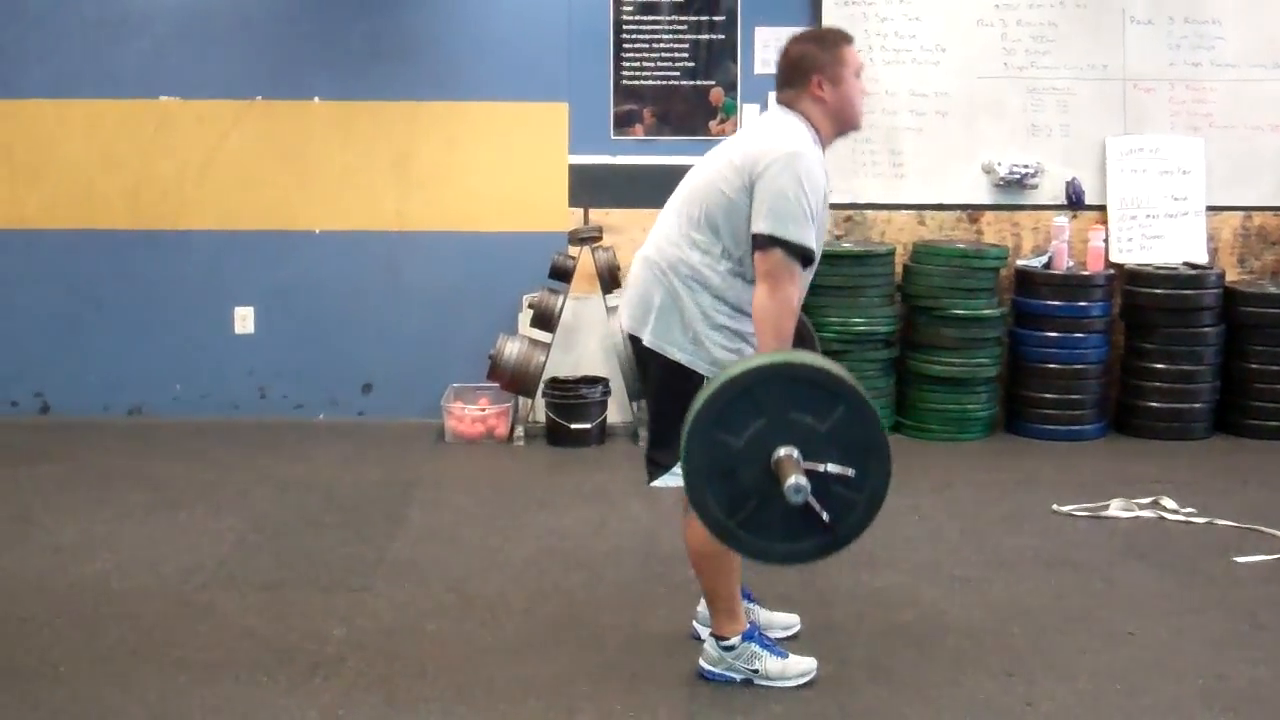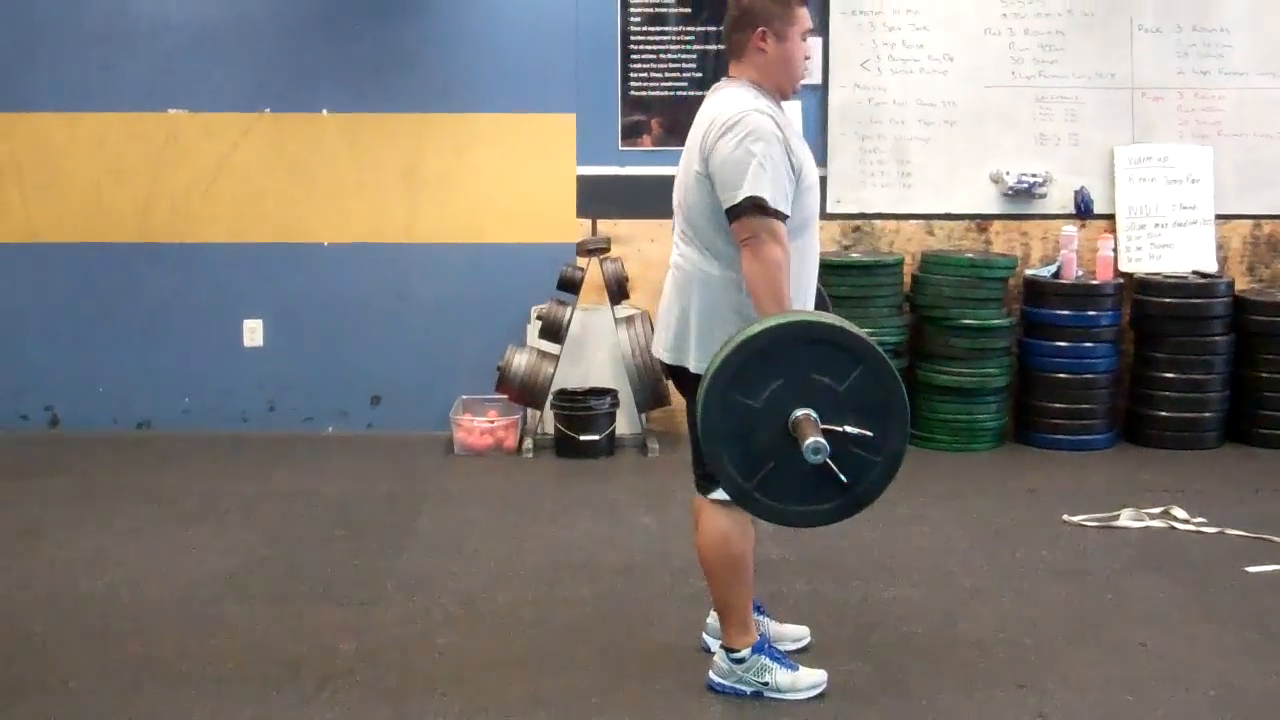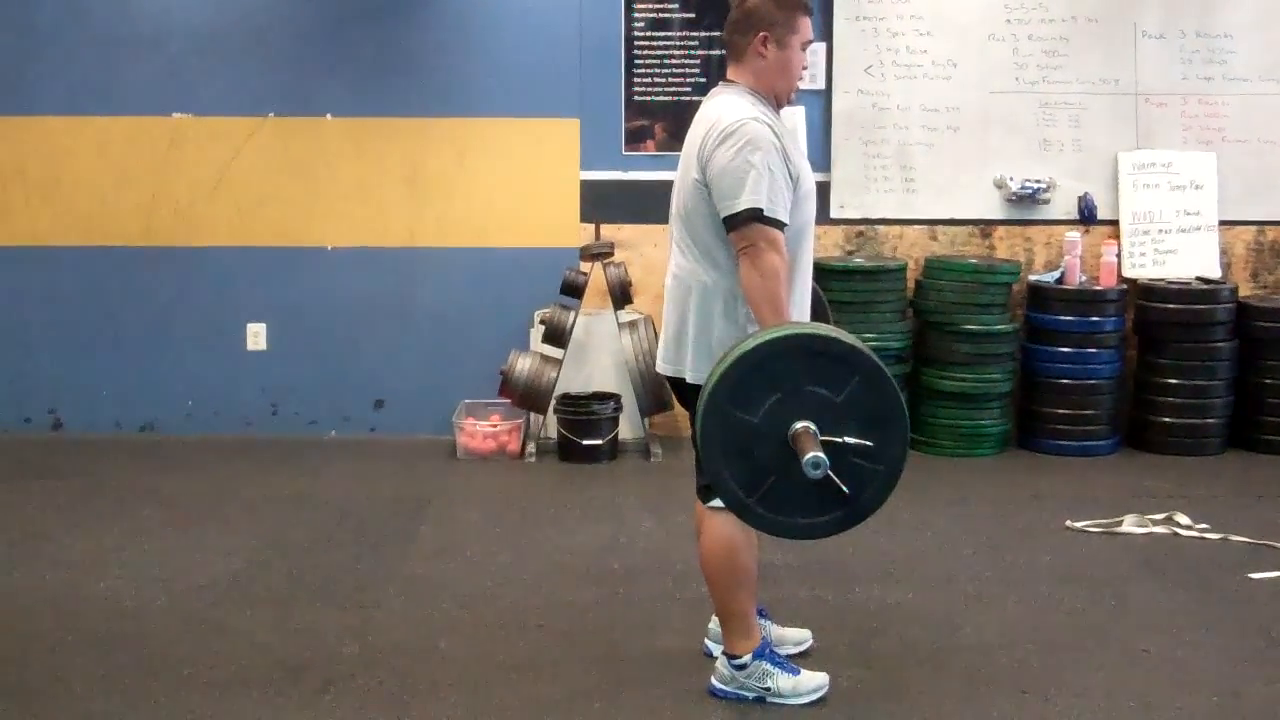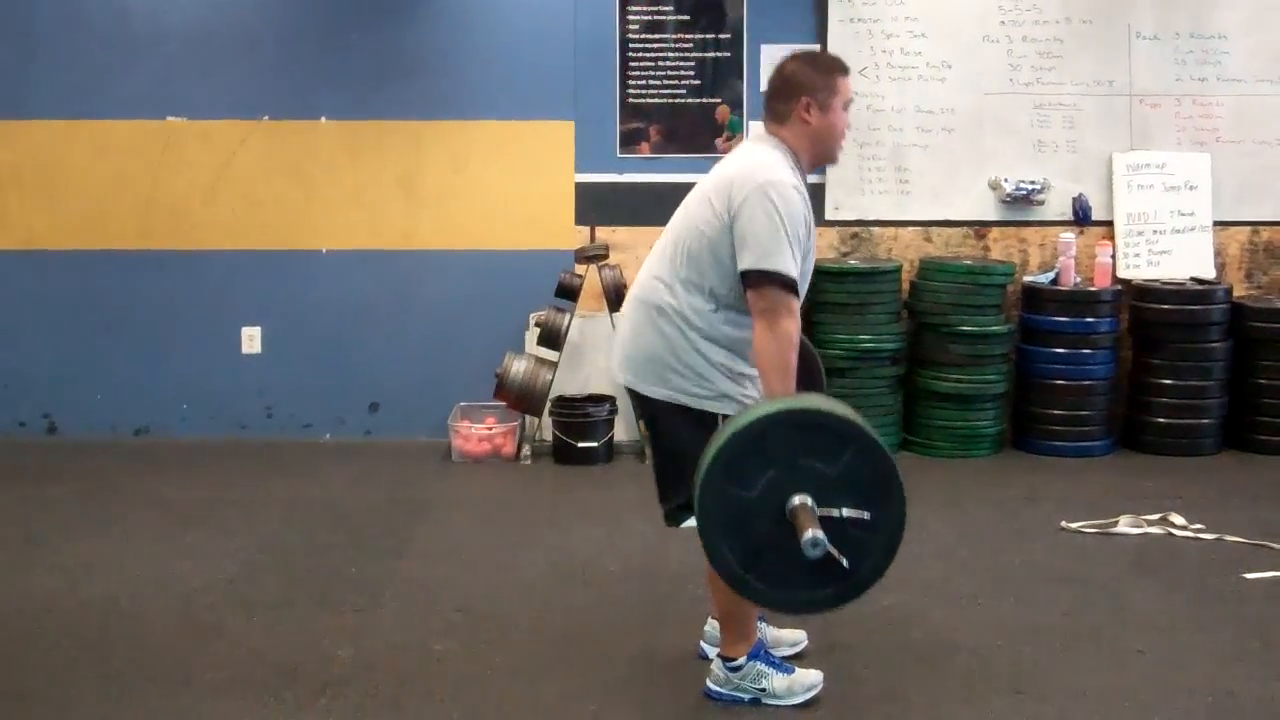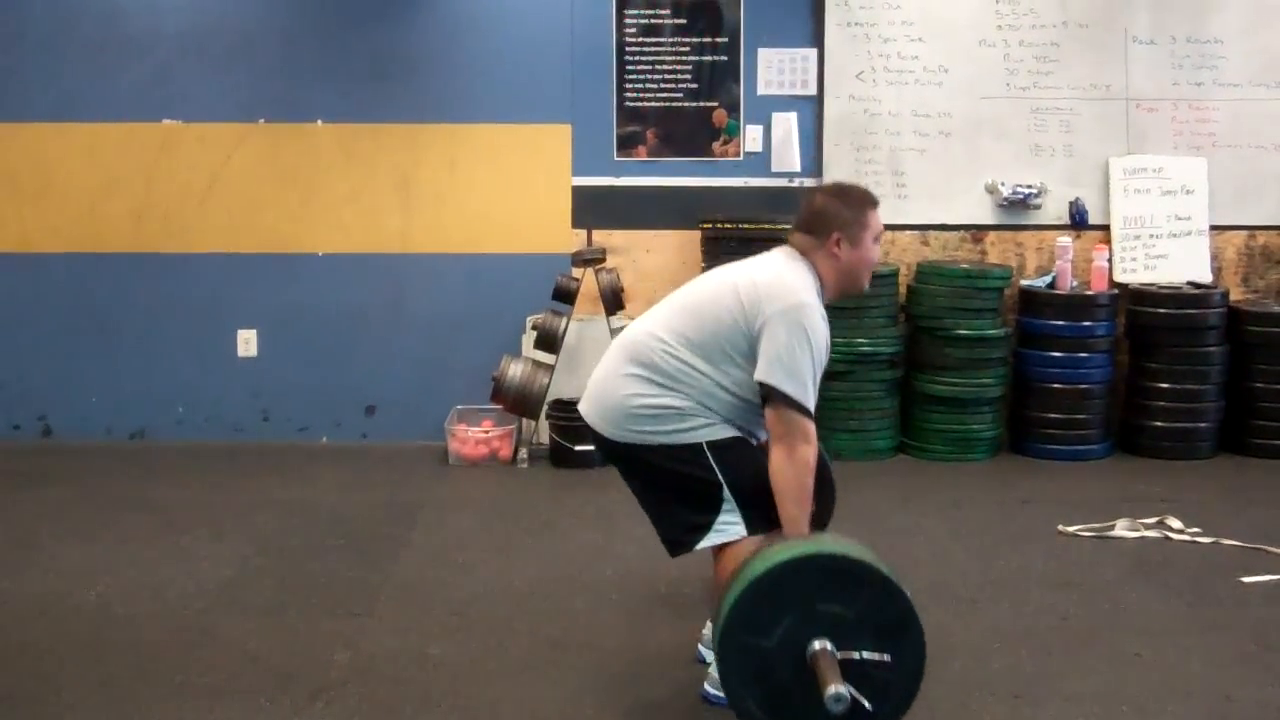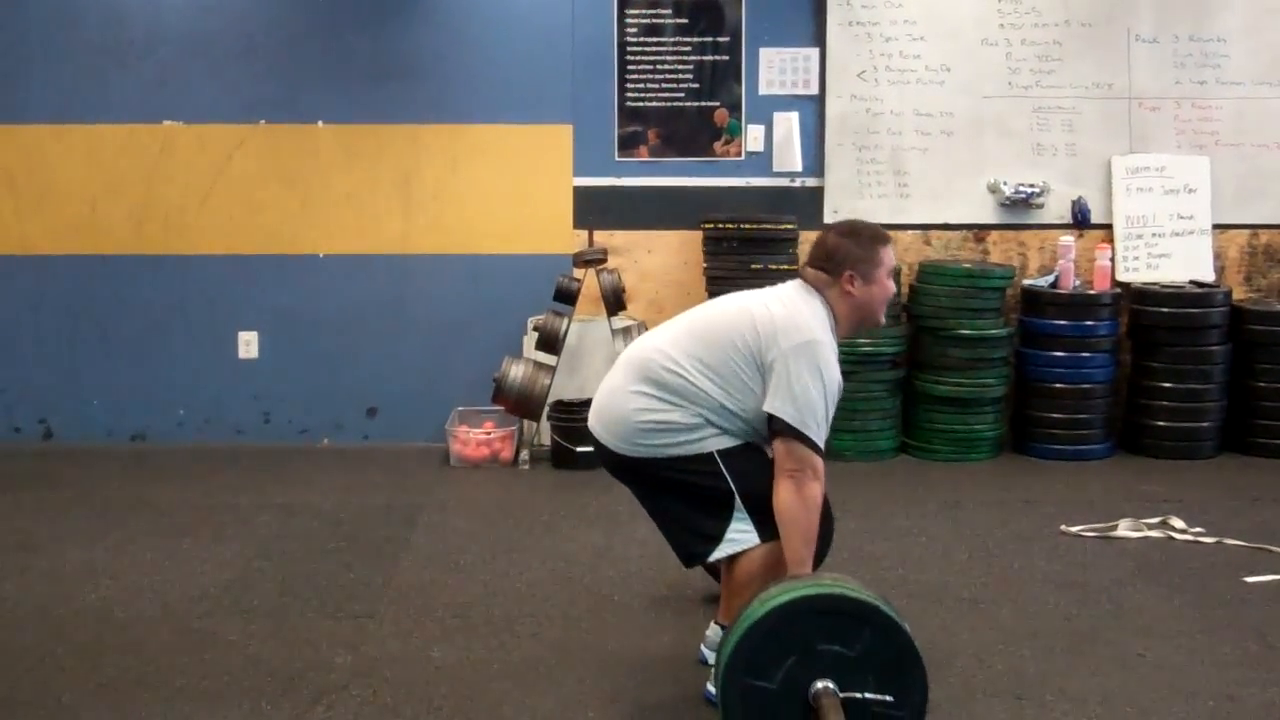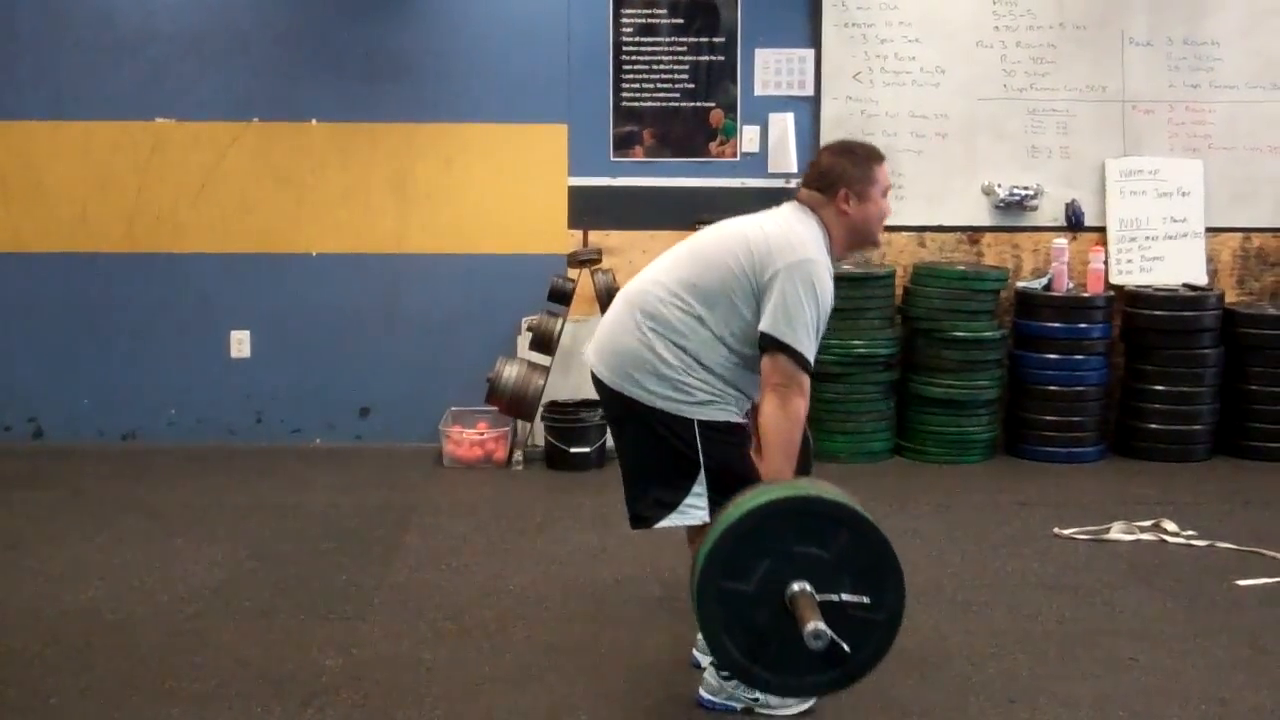
dt=0.3s
person 1, frame 1
left shoulder: (779, 138)
right shoulder: (795, 159)
right elbow: (776, 279)
left hip: (693, 312)
right hip: (690, 323)
left ankle: (725, 604)
right ankle: (729, 643)
person 1, frame 2
left shoulder: (739, 109)
right shoulder: (750, 120)
right elbow: (760, 242)
left hip: (719, 329)
right hip: (729, 337)
left knee: (732, 483)
right knee: (732, 489)
left ankle: (733, 616)
right ankle: (739, 655)
person 1, frame 3
left shoulder: (732, 113)
right shoulder: (746, 128)
right elbow: (759, 251)
left hip: (715, 335)
right hip: (731, 344)
left knee: (732, 494)
left ankle: (736, 622)
right ankle: (742, 662)
person 1, frame 4
left shoulder: (760, 165)
right shoulder: (774, 185)
right elbow: (773, 315)
left wrist: (774, 406)
left hip: (681, 349)
right hip: (688, 364)
right knee: (742, 511)
left ankle: (732, 623)
right ankle: (738, 664)
person 1, frame 5
left shoulder: (782, 276)
right shoulder: (796, 305)
right elbow: (791, 439)
left hip: (631, 397)
right hip: (643, 414)
left knee: (747, 507)
right knee: (763, 518)
person 1, frame 6
left shoulder: (793, 310)
right shoulder: (808, 341)
right elbow: (799, 475)
left hip: (637, 412)
right hip: (650, 428)
left knee: (772, 504)
right knee: (775, 521)
left ankle: (728, 631)
person 1, frame 7
left shoulder: (789, 232)
right shoulder: (804, 261)
left elbow: (774, 377)
right elbow: (785, 390)
left hip: (647, 357)
right hip: (659, 370)
left knee: (724, 511)
